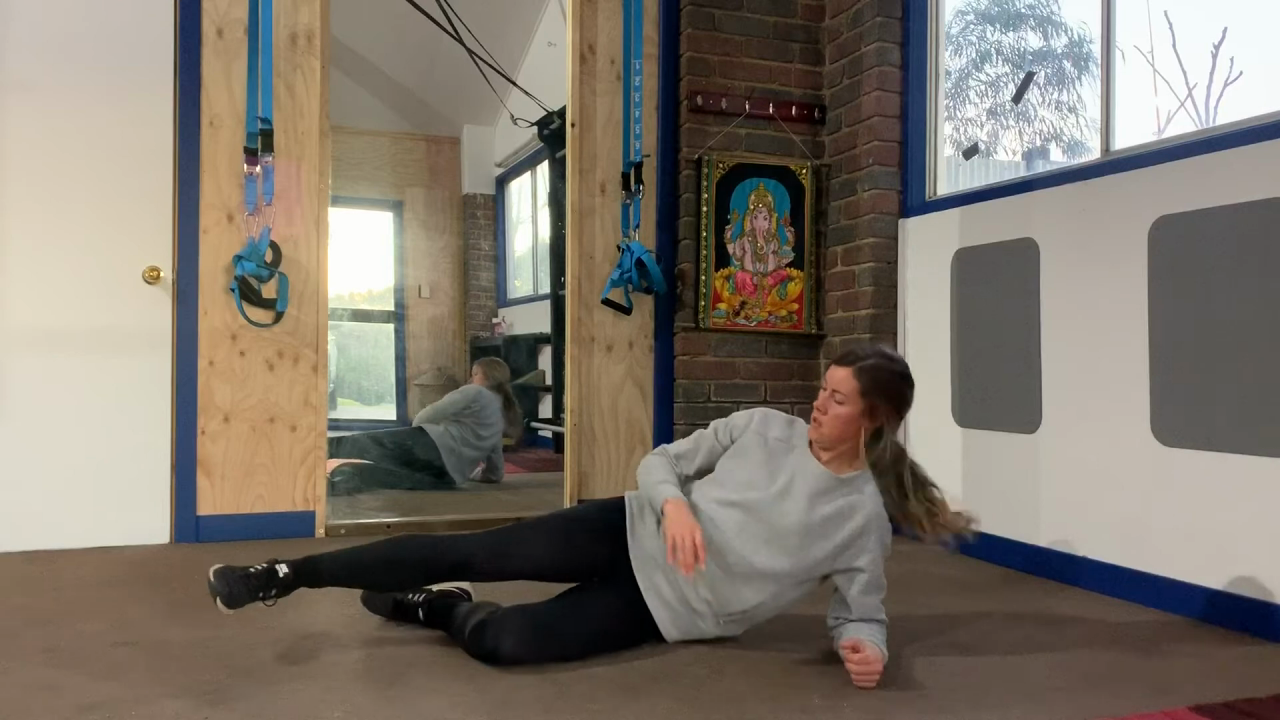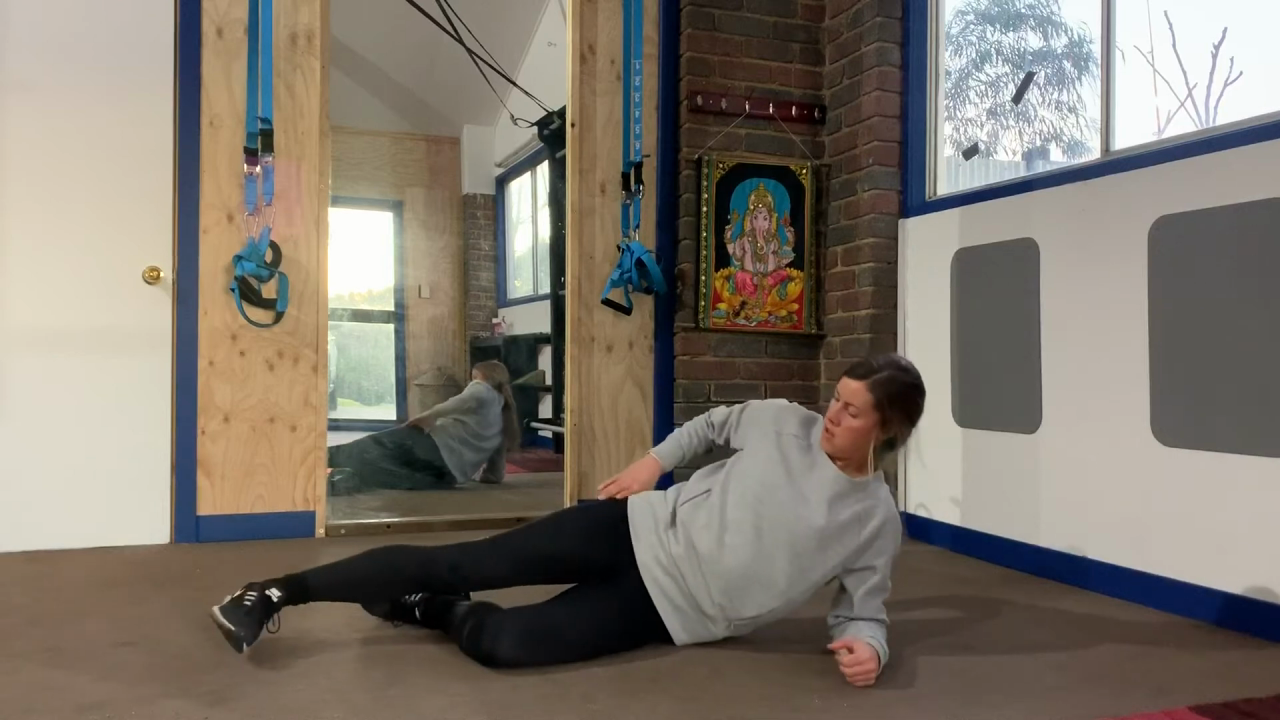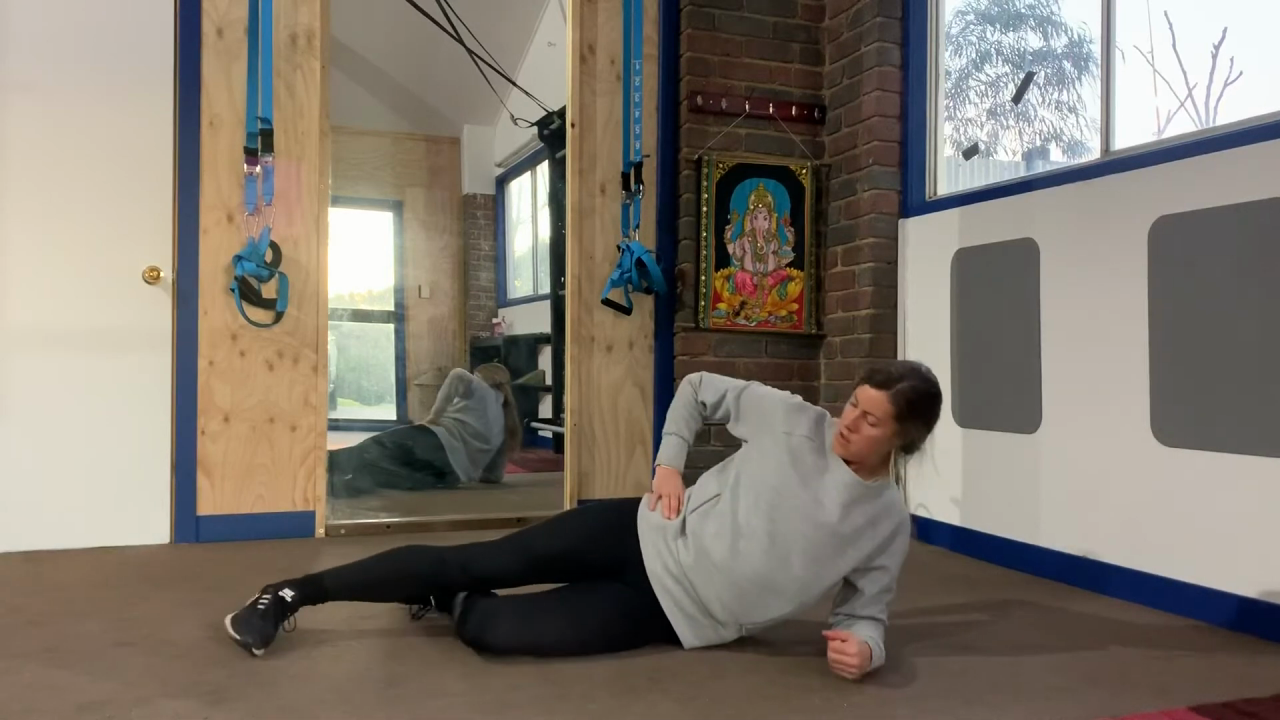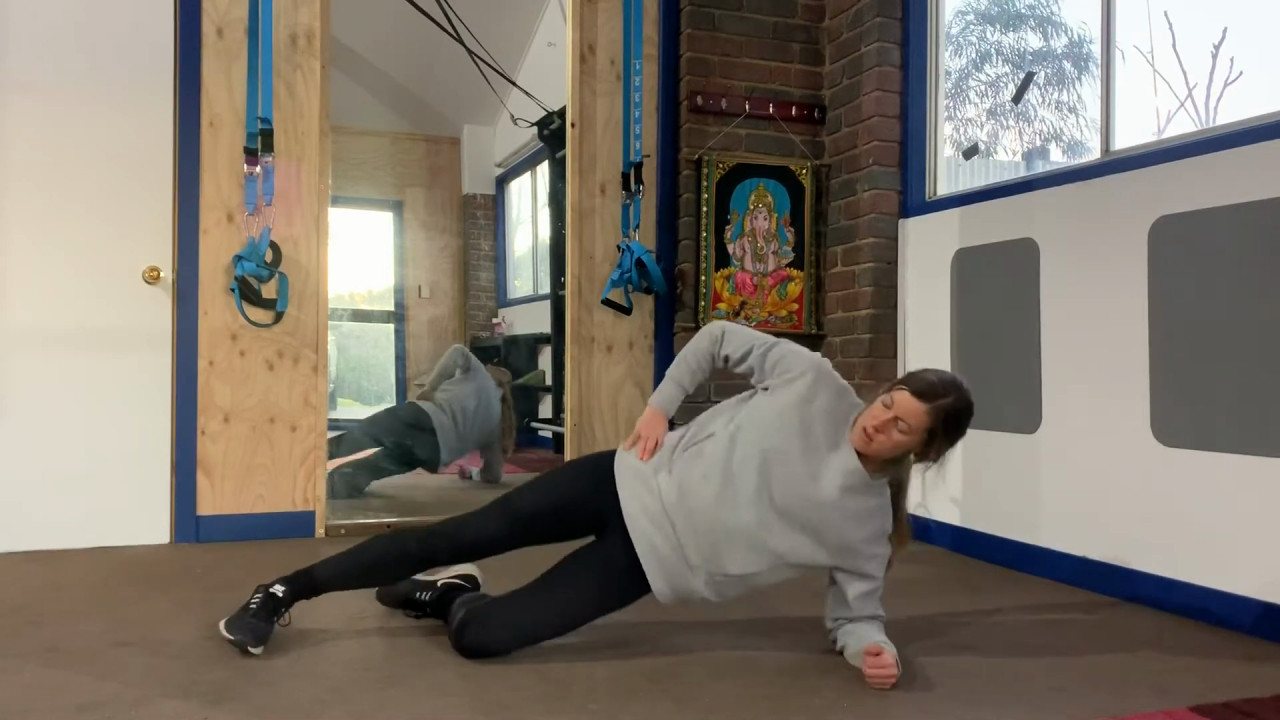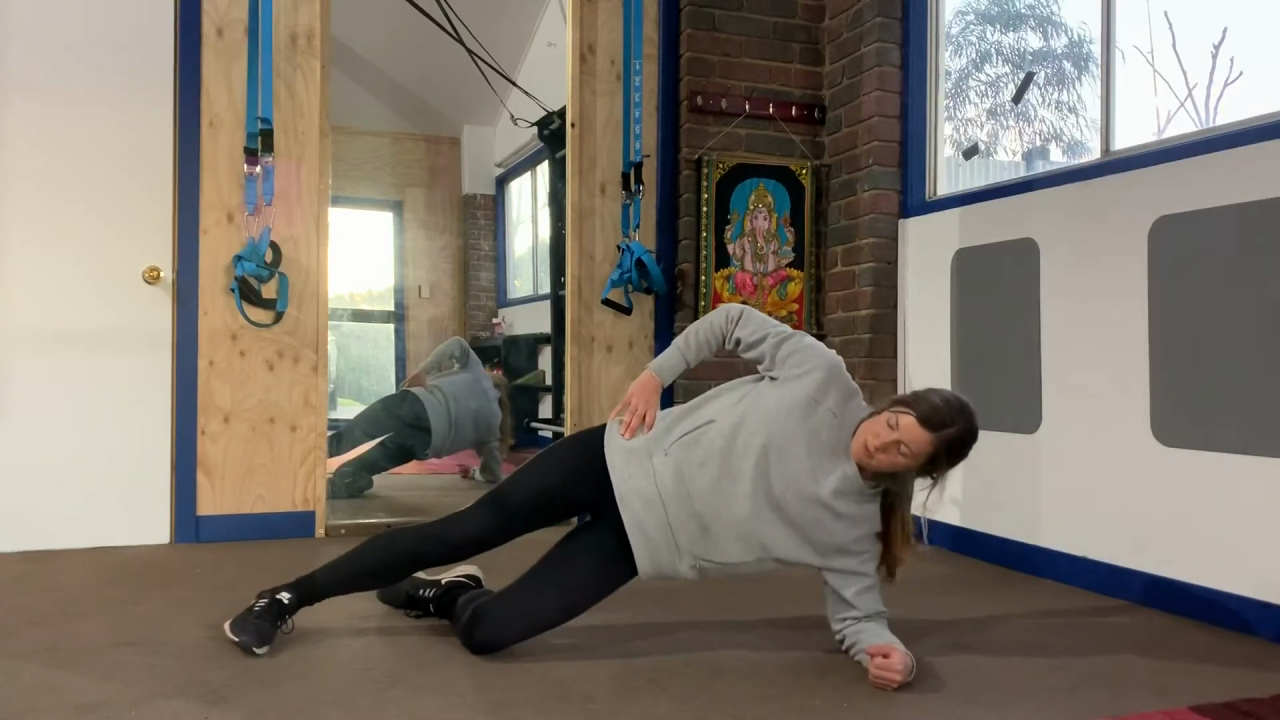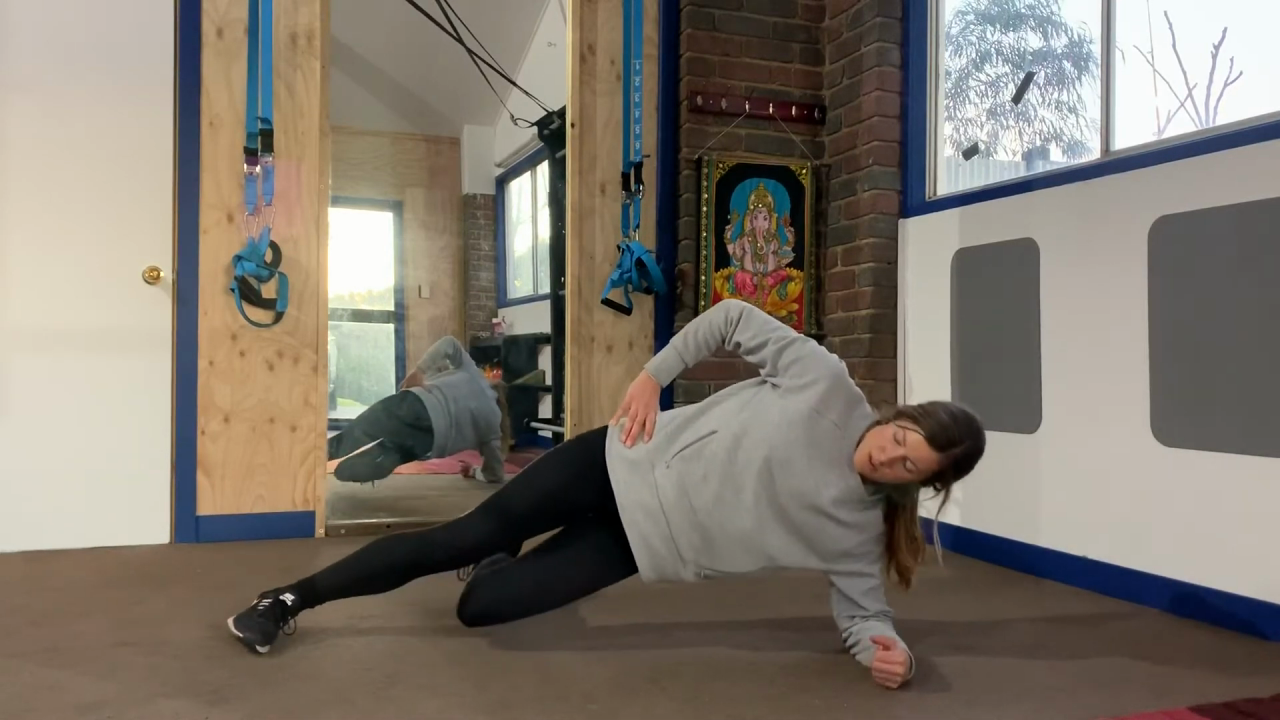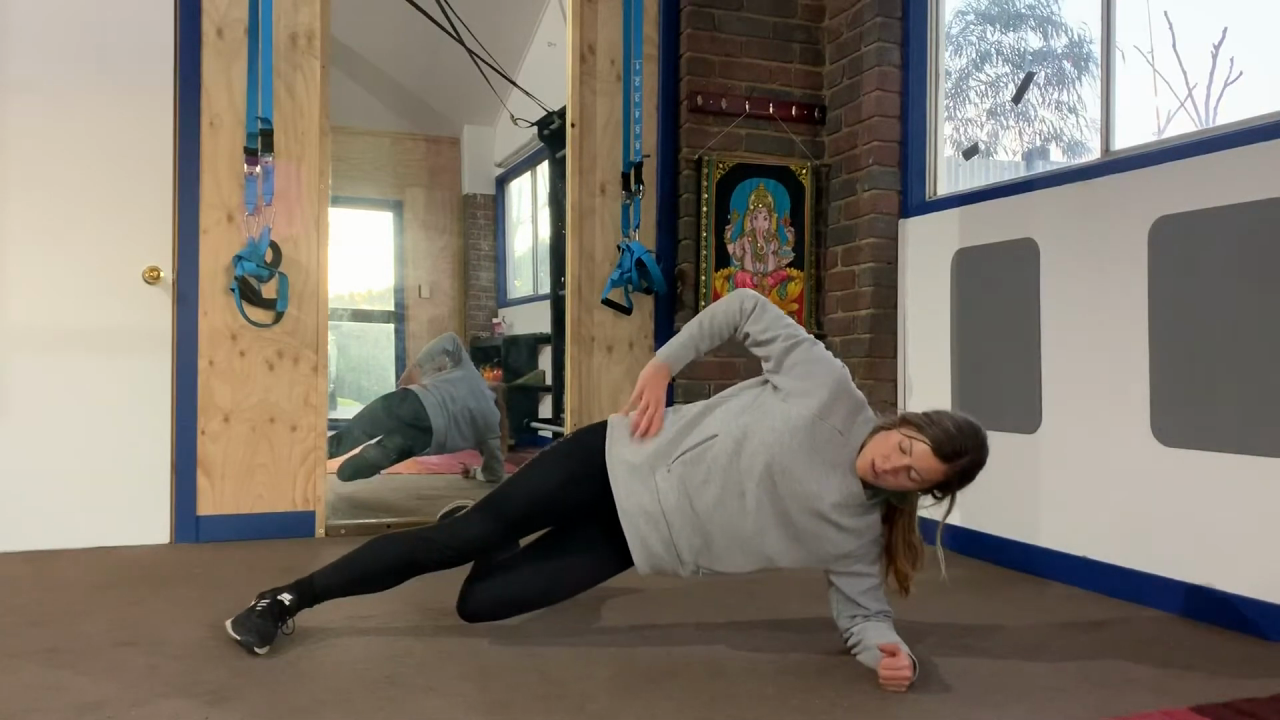
dt=0.7s
person 1, frame 1
left shoulder: (864, 518)
right shoulder: (765, 428)
left elbow: (860, 611)
right elbow: (662, 459)
left wrist: (867, 648)
right wrist: (673, 501)
left hip: (665, 610)
right hip: (631, 531)
left knee: (508, 640)
right knee: (468, 551)
left ankle: (443, 609)
right ankle: (286, 575)
person 1, frame 2
left shoulder: (875, 522)
right shoulder: (786, 423)
left elbow: (861, 612)
right elbow: (715, 422)
left wrist: (867, 647)
right wrist: (654, 460)
left hip: (667, 610)
right hip: (638, 533)
left knee: (507, 643)
right knee: (462, 563)
left ankle: (438, 610)
right ankle: (279, 591)
person 1, frame 3
left shoulder: (886, 525)
right shoulder: (794, 419)
left elbow: (862, 610)
right elbow: (696, 388)
left wrist: (863, 646)
right wrist: (667, 466)
left hip: (672, 611)
right hip: (646, 536)
left knee: (490, 627)
right knee: (474, 560)
left ankle: (450, 601)
right ankle: (292, 593)
person 1, frame 4
left shoulder: (868, 519)
right shoulder: (814, 381)
left elbow: (854, 609)
right elbow: (717, 338)
left wrist: (876, 649)
right wrist: (657, 407)
left hip: (653, 561)
right hip: (633, 486)
left knee: (483, 636)
right knee: (463, 535)
left ankle: (449, 598)
right ankle: (285, 591)
person 1, frame 5
left shoulder: (854, 522)
right shoulder: (822, 374)
left elbow: (857, 609)
right elbow: (732, 320)
left wrist: (889, 651)
right wrist: (655, 373)
left hip: (643, 534)
right hip: (624, 460)
left knee: (491, 631)
right knee: (468, 529)
left ankle: (451, 595)
right ankle: (287, 597)
person 1, frame 6
left shoulder: (858, 528)
right shoulder: (827, 384)
left elbow: (861, 608)
right elbow: (732, 318)
left wrist: (890, 649)
right wrist: (651, 375)
left hip: (644, 541)
right hip: (626, 465)
left knee: (480, 607)
right knee: (469, 534)
left ankle: (497, 556)
right ankle: (291, 597)
person 1, frame 7
left shoulder: (857, 529)
right shoulder: (829, 389)
left elbow: (862, 609)
right elbow: (747, 306)
left wrist: (890, 652)
right wrist: (666, 363)
left hip: (639, 539)
right hip: (622, 463)
left knee: (479, 604)
right knee: (474, 532)
left ankle: (488, 547)
right ankle: (288, 597)
person 2, frame 1
left shoulder: (476, 392)
right shoulder: (500, 425)
left elbow: (431, 414)
right elbow: (495, 474)
left wrist: (415, 427)
right wrist: (471, 472)
left hip: (430, 441)
right hip: (446, 474)
left knee: (357, 445)
right ankle: (349, 476)
person 2, frame 2
left shoulder: (484, 389)
right shoulder: (504, 425)
left elbow: (476, 395)
right elbow: (495, 475)
left wrist: (433, 413)
right wrist: (475, 471)
left hip: (430, 441)
right hip: (446, 474)
left knee: (361, 452)
right ankle: (352, 478)
person 2, frame 3
left shoulder: (480, 390)
right shoulder: (504, 424)
left elbow: (459, 375)
right elbow: (494, 475)
left wrist: (434, 415)
right wrist: (472, 471)
left hip: (432, 439)
right hip: (448, 471)
left knee: (367, 453)
person 2, frame 4
left shoulder: (479, 375)
right shoulder: (498, 417)
left elbow: (458, 352)
right elbow: (493, 475)
left wrist: (429, 388)
left hip: (422, 417)
right hip: (434, 450)
left knee: (353, 440)
right ankle: (342, 479)
person 2, frame 5
left shoulder: (475, 372)
right shoulder: (492, 419)
left elbow: (457, 344)
right elbow: (492, 474)
left wrist: (422, 371)
right wrist: (474, 472)
right hip: (423, 435)
left knee: (344, 439)
right ankle: (348, 477)
person 2, frame 6
left shoulder: (471, 373)
right shoulder: (491, 419)
left elbow: (449, 343)
right elbow: (495, 475)
left wrist: (418, 371)
right wrist: (474, 472)
right hip: (424, 434)
left knee: (339, 444)
person 2, frame 7
left shoulder: (469, 373)
right shoulder: (490, 418)
left elbow: (450, 340)
right elbow: (495, 474)
left wrist: (415, 367)
right wrist: (476, 472)
right hip: (422, 430)
left knee: (339, 442)
right knee: (347, 470)
